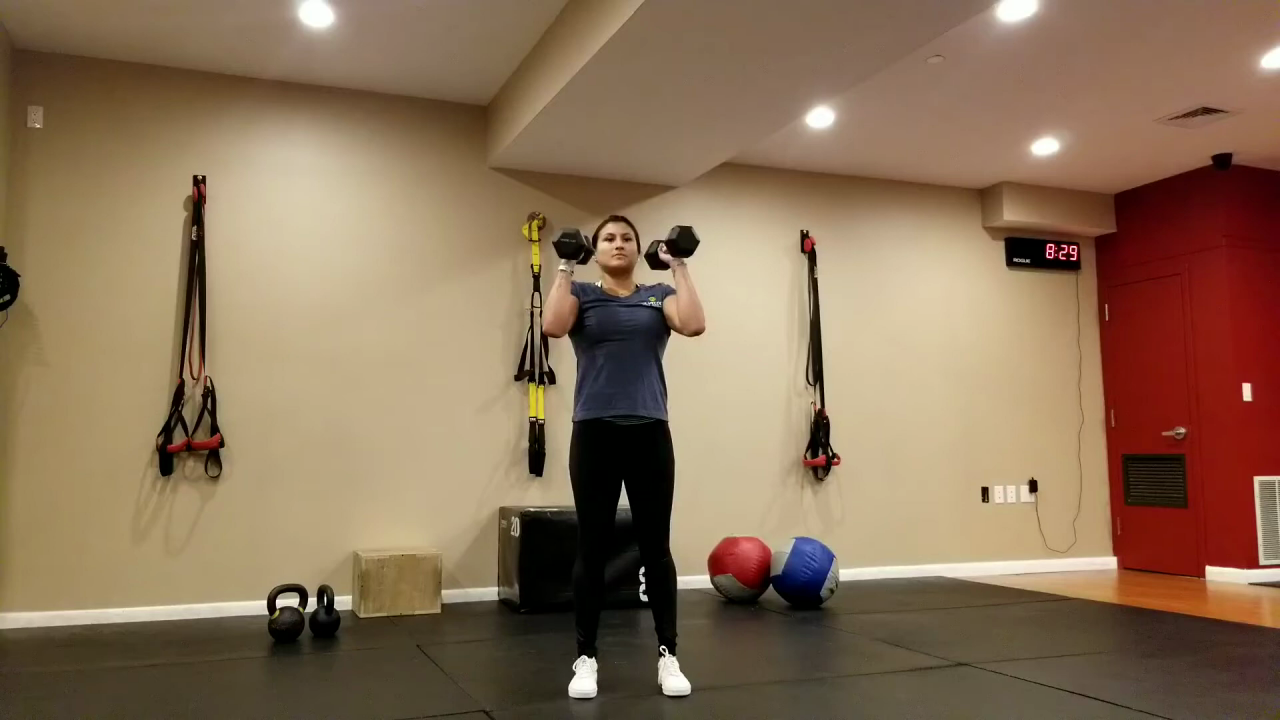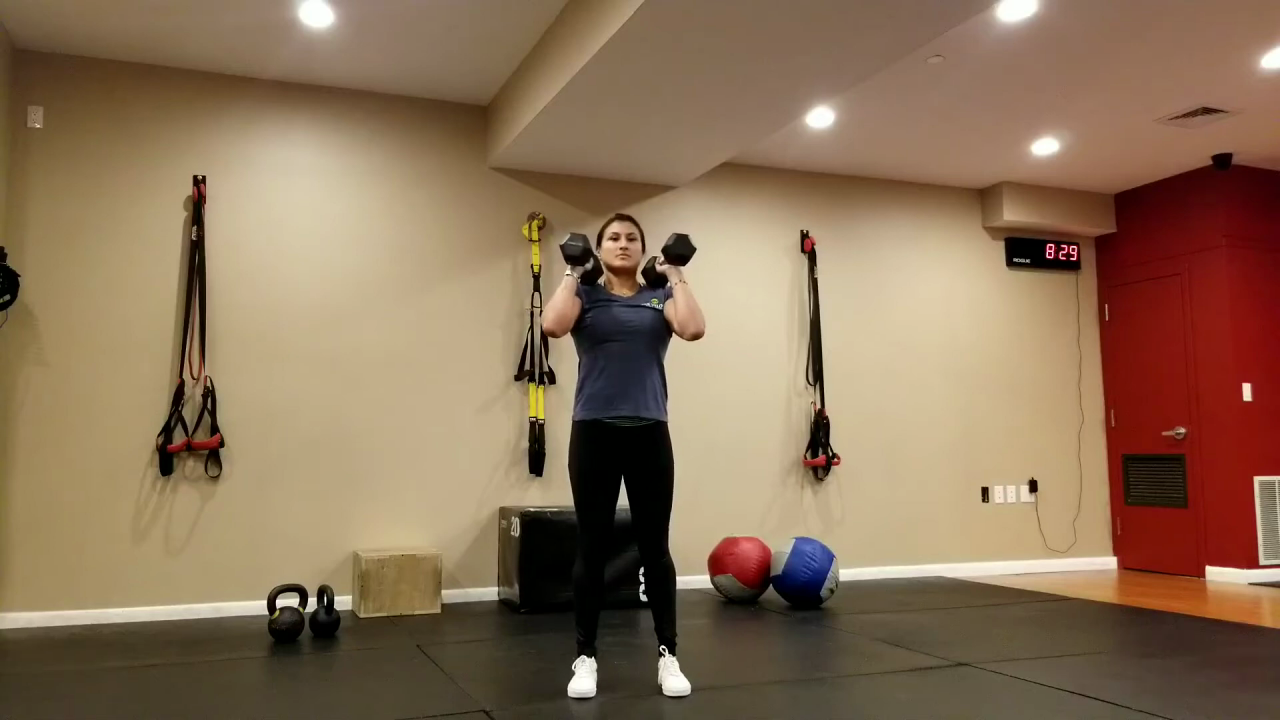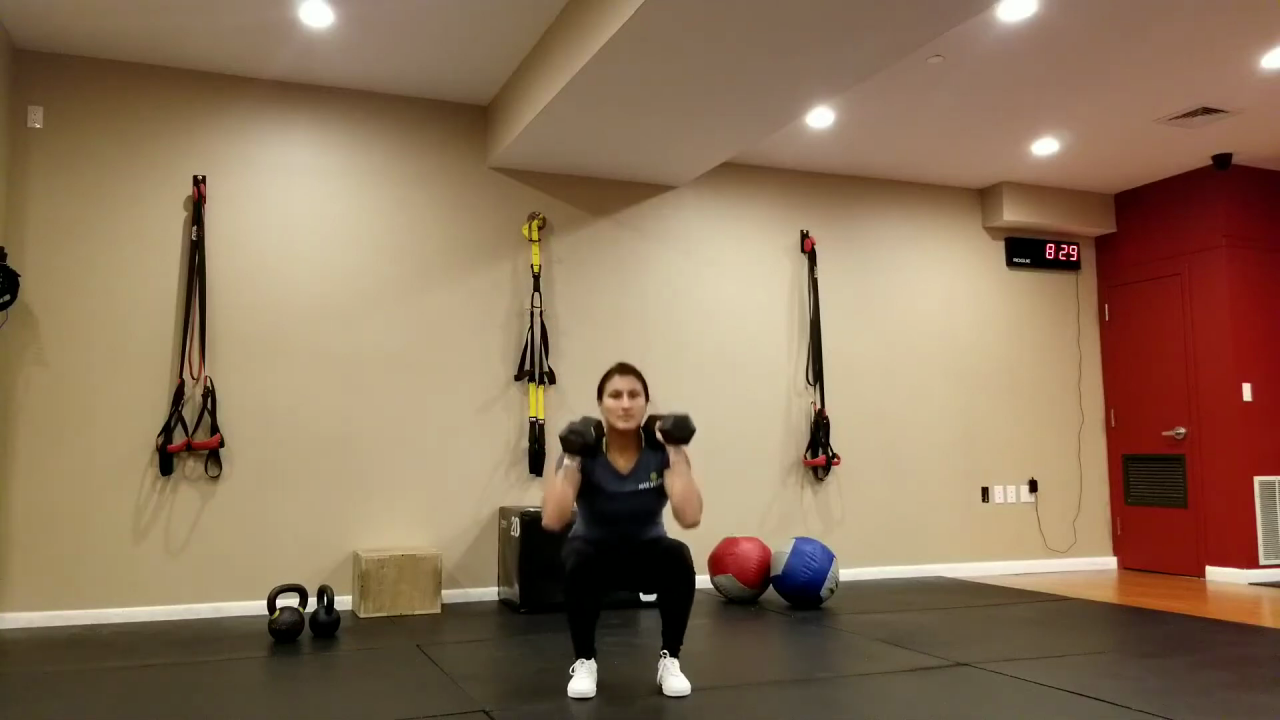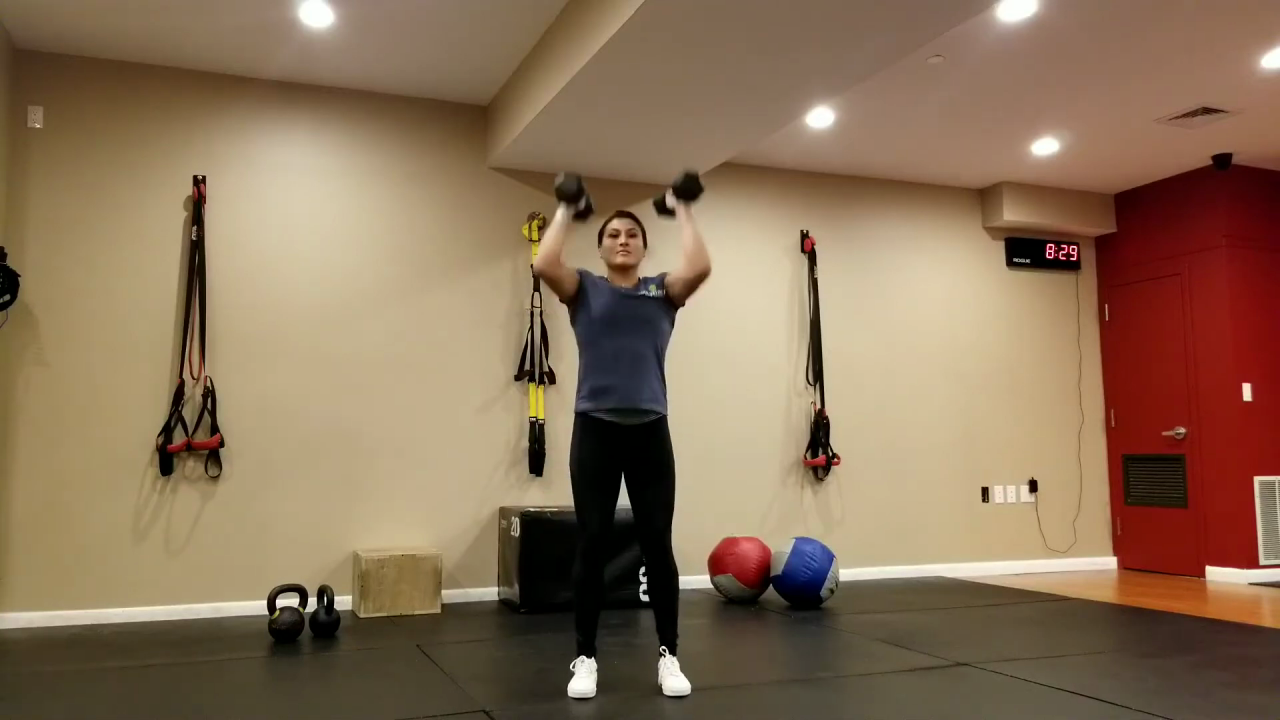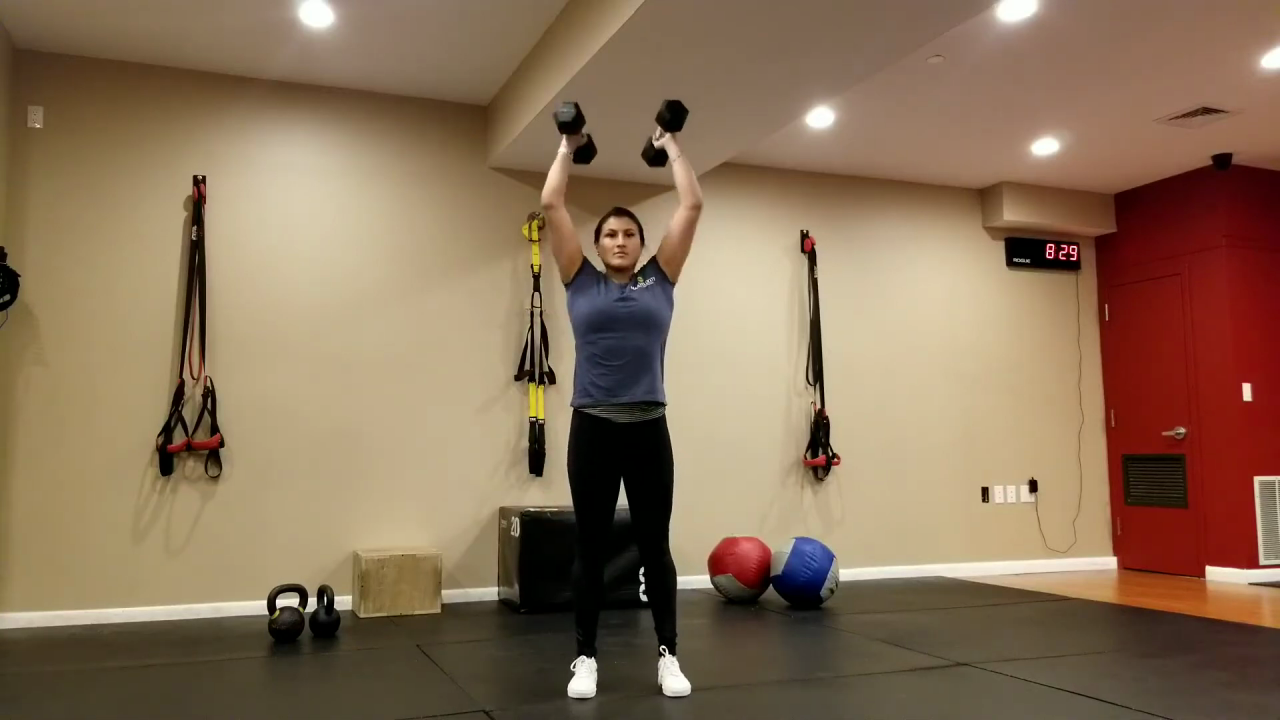
dt=0.7s
person 1, frame 1
left shoulder: (658, 295)
right shoulder: (582, 295)
left elbow: (694, 324)
right elbow: (552, 325)
left wrist: (679, 267)
right wrist: (565, 266)
left hip: (649, 433)
right hip: (594, 433)
left knee: (655, 545)
right knee: (592, 545)
left ankle: (668, 655)
right ankle: (586, 658)
person 1, frame 2
left shoulder: (660, 297)
right shoulder: (586, 295)
left elbow: (693, 328)
right elbow: (552, 325)
left wrist: (676, 275)
right wrist: (572, 273)
left hip: (648, 432)
right hip: (593, 432)
left knee: (654, 546)
right knee: (592, 546)
left ankle: (667, 657)
right ankle: (585, 658)
person 1, frame 3
left shoulder: (662, 452)
right shoulder: (584, 454)
left elbow: (690, 517)
right elbow: (552, 521)
left wrist: (677, 453)
right wrist: (572, 459)
left hip: (646, 553)
right hip: (595, 551)
left knee: (678, 560)
right knee: (579, 564)
left ankle: (669, 660)
right ankle: (584, 662)
person 1, frame 4
left shoulder: (663, 287)
right shoulder: (583, 287)
left elbow: (700, 266)
right elbow: (543, 265)
left wrist: (683, 214)
right wrist: (564, 214)
left hip: (649, 430)
right hip: (595, 429)
left knee: (657, 545)
right knee: (592, 543)
left ankle: (668, 656)
right ankle: (585, 659)
person 1, frame 5
left shoulder: (659, 278)
right shoulder: (581, 280)
left elbow: (692, 206)
right elbow: (550, 207)
left wrist: (673, 150)
right wrist: (565, 150)
left hip: (648, 427)
right hip: (593, 427)
left knee: (654, 543)
right knee: (591, 545)
left ankle: (667, 655)
right ankle: (585, 658)
